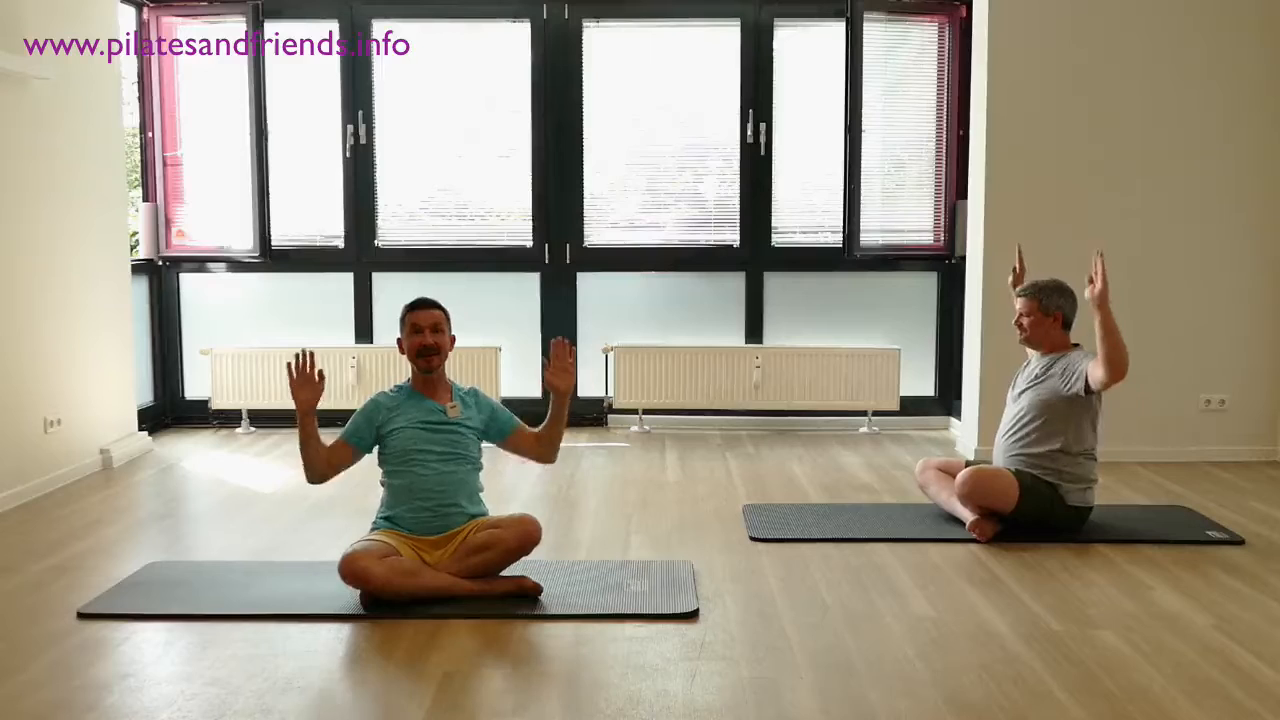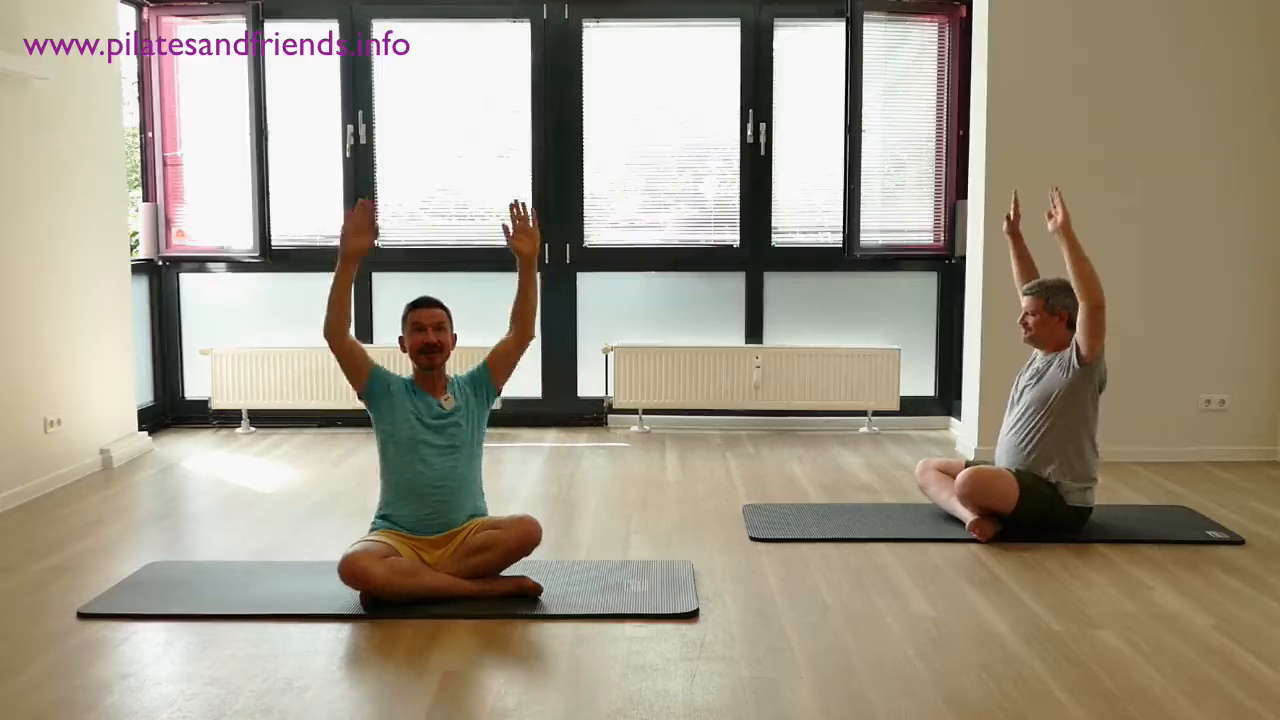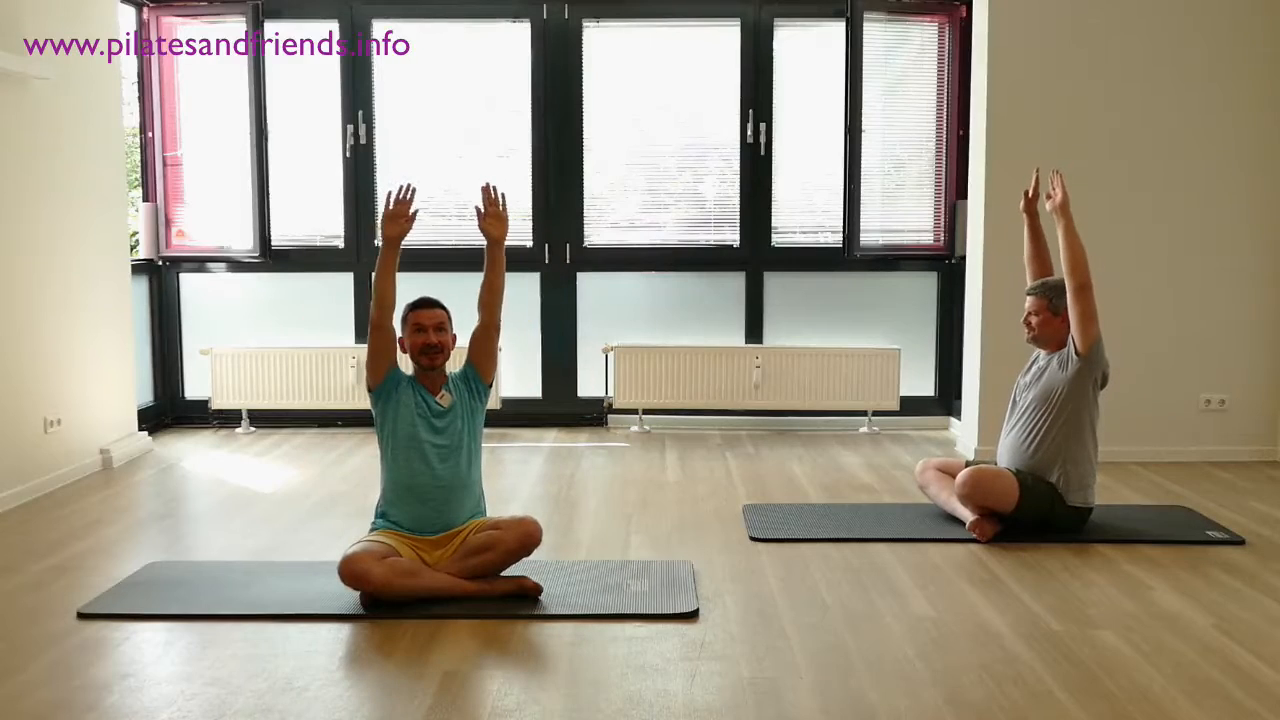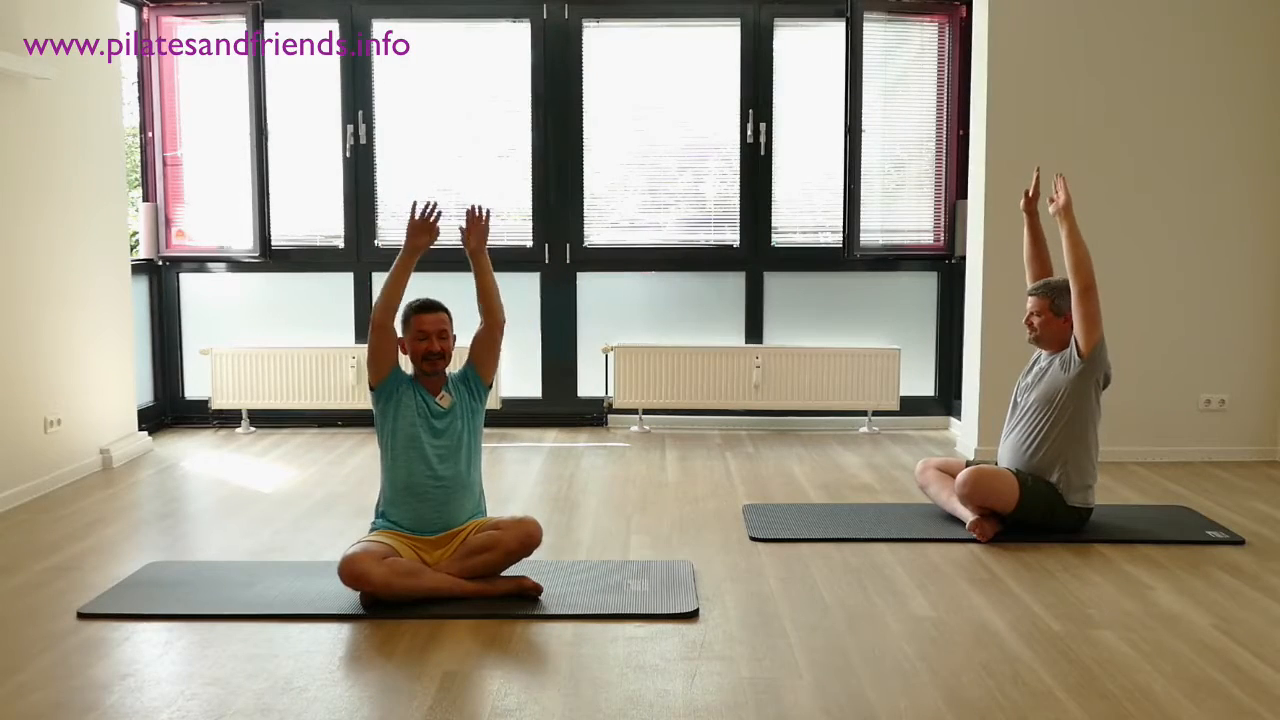
dt=0.5s
person 1, frame 1
left shoulder: (478, 405)
right shoulder: (382, 408)
left elbow: (544, 452)
right elbow: (318, 472)
left wrist: (560, 397)
right wrist: (306, 412)
left hip: (466, 534)
right hip: (400, 537)
left knee: (526, 530)
right knee: (355, 566)
left ankle: (402, 583)
right ankle: (493, 587)
person 1, frame 2
left shoulder: (475, 391)
right shoulder: (387, 393)
left elbow: (522, 332)
right elbow: (335, 335)
left wrist: (526, 261)
right wrist: (348, 259)
left hip: (467, 533)
right hip: (398, 537)
left knee: (526, 531)
right knee: (354, 567)
left ankle: (406, 581)
right ankle: (492, 586)
person 1, frame 3
left shoulder: (470, 389)
right shoulder: (391, 392)
left elbow: (490, 320)
right elbow: (379, 321)
left wrist: (495, 244)
right wrist: (390, 245)
left hip: (466, 534)
right hip: (398, 537)
left knee: (527, 532)
right knee: (354, 568)
left ankle: (403, 583)
right ankle: (495, 586)
person 1, frame 4
left shoulder: (470, 389)
right shoulder: (392, 391)
left elbow: (494, 324)
right elbow: (379, 324)
left wrist: (478, 253)
right wrist: (410, 252)
left hip: (467, 533)
right hip: (398, 537)
left knee: (527, 531)
right knee: (354, 568)
left ankle: (403, 583)
right ankle: (493, 586)
person 2, frame 1
left shoulder: (1075, 367)
right shoulder: (1039, 357)
left elbow: (1115, 370)
right elbow: (1029, 324)
left wrist: (1100, 304)
right wrist: (1017, 287)
left hip: (1057, 499)
right hip: (1014, 478)
left knee: (970, 480)
right knee: (927, 468)
left ankle: (985, 517)
right ankle: (977, 516)
person 2, frame 2
left shoulder: (1079, 364)
right shoulder: (1042, 353)
left elbow: (1094, 304)
right elbow: (1032, 289)
left wrist: (1064, 235)
right wrist: (1013, 236)
left hip: (1059, 501)
right hip: (1016, 479)
left knee: (970, 482)
right knee: (927, 469)
left ankle: (985, 514)
right ankle: (978, 516)
person 2, frame 3
left shoulder: (1081, 361)
right shoulder: (1044, 351)
left elbow: (1078, 286)
right elbow: (1040, 280)
left wrist: (1062, 216)
right wrist: (1030, 217)
left hip: (1059, 501)
right hip: (1016, 479)
left knee: (971, 481)
right knee: (927, 469)
left ankle: (987, 514)
right ankle: (979, 516)
person 2, frame 4
left shoulder: (1082, 361)
right shoulder: (1045, 351)
left elbow: (1083, 288)
right elbow: (1040, 280)
left wrist: (1065, 218)
right wrist: (1030, 216)
left hip: (1060, 502)
right hip: (1017, 479)
left knee: (970, 482)
right knee: (927, 469)
left ankle: (989, 514)
right ankle: (980, 516)
